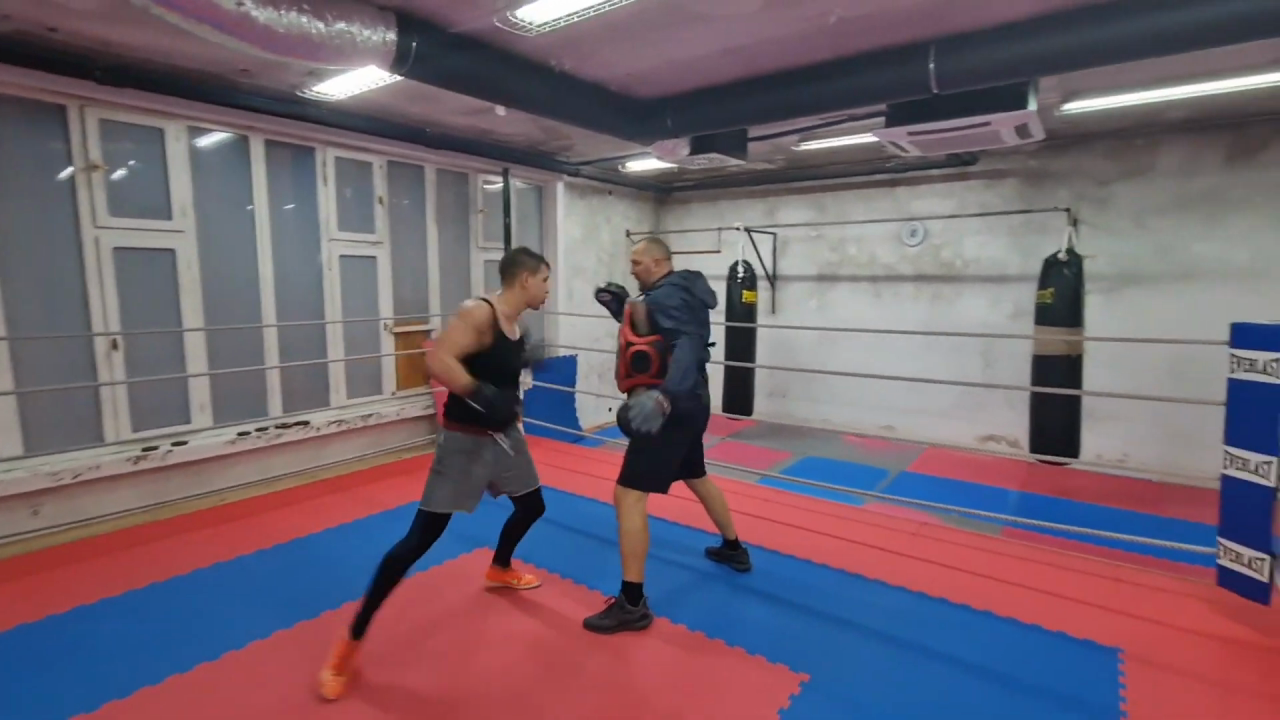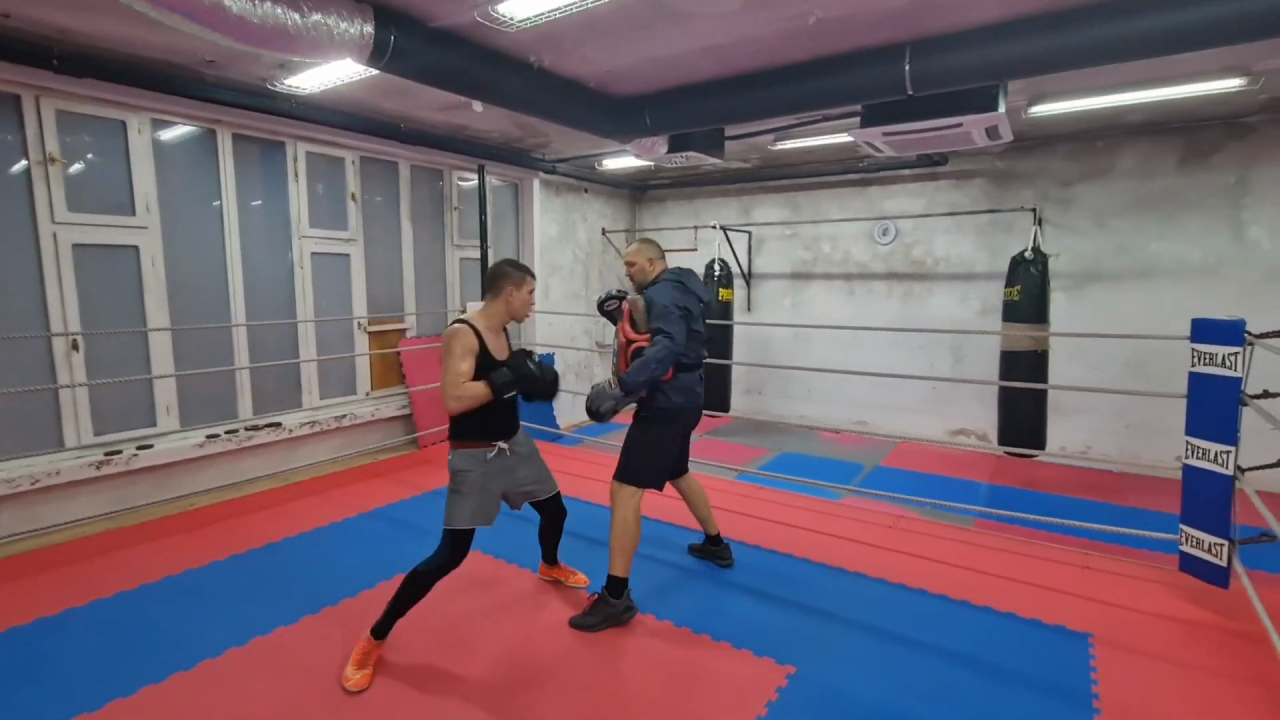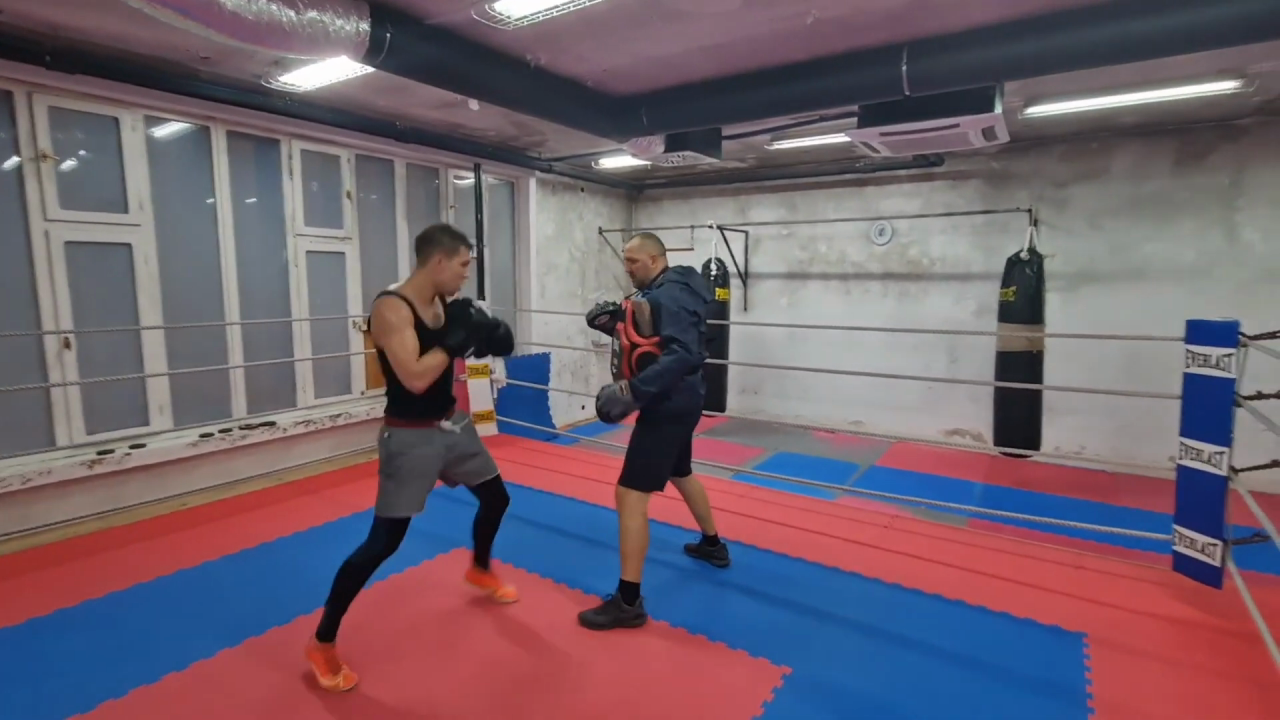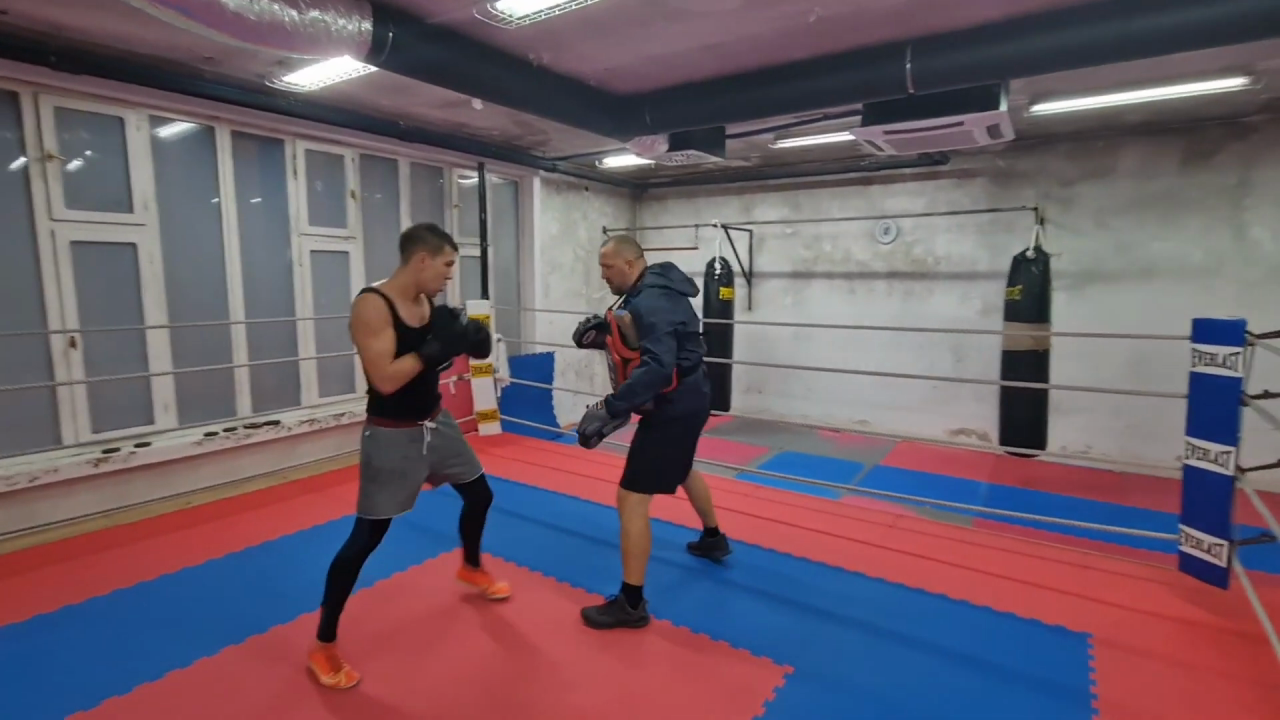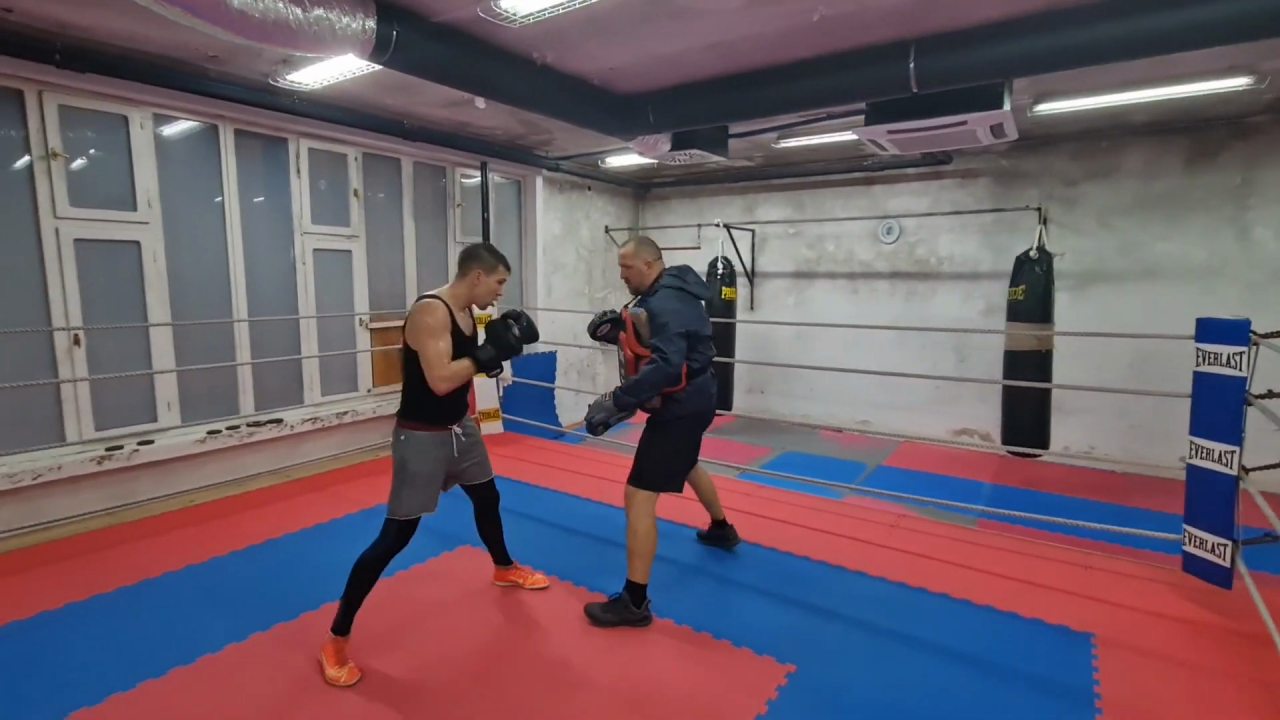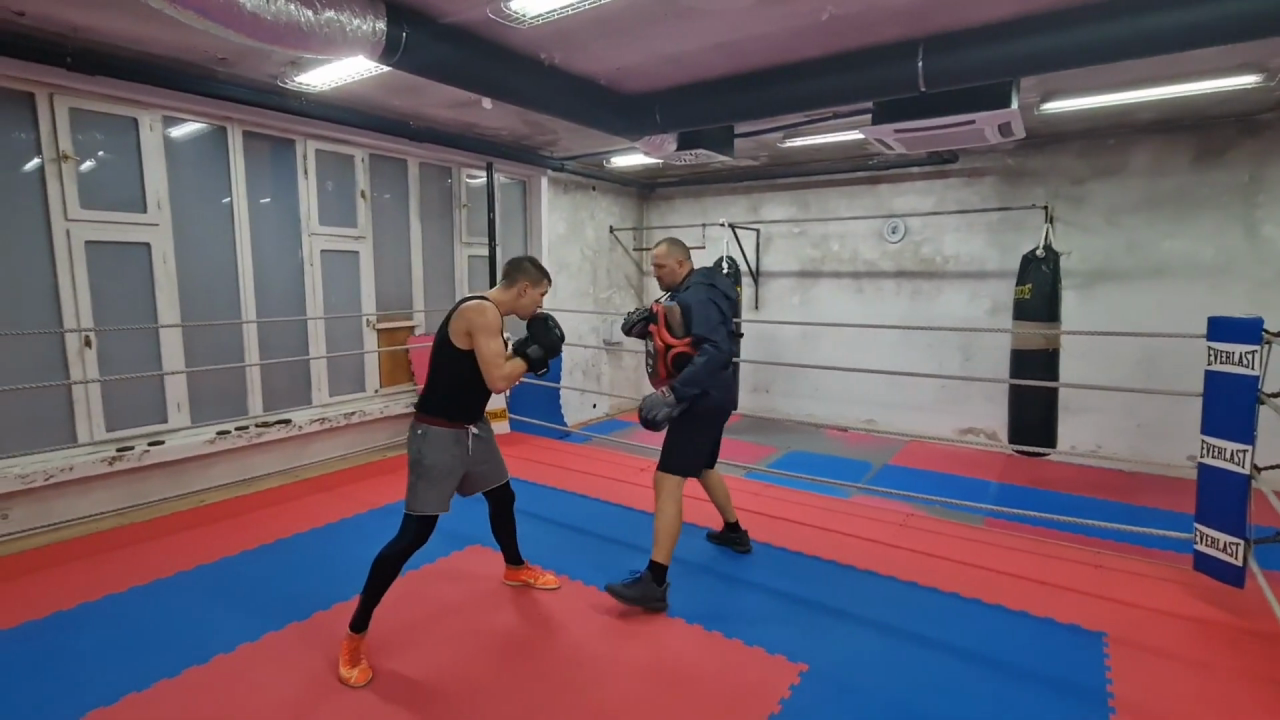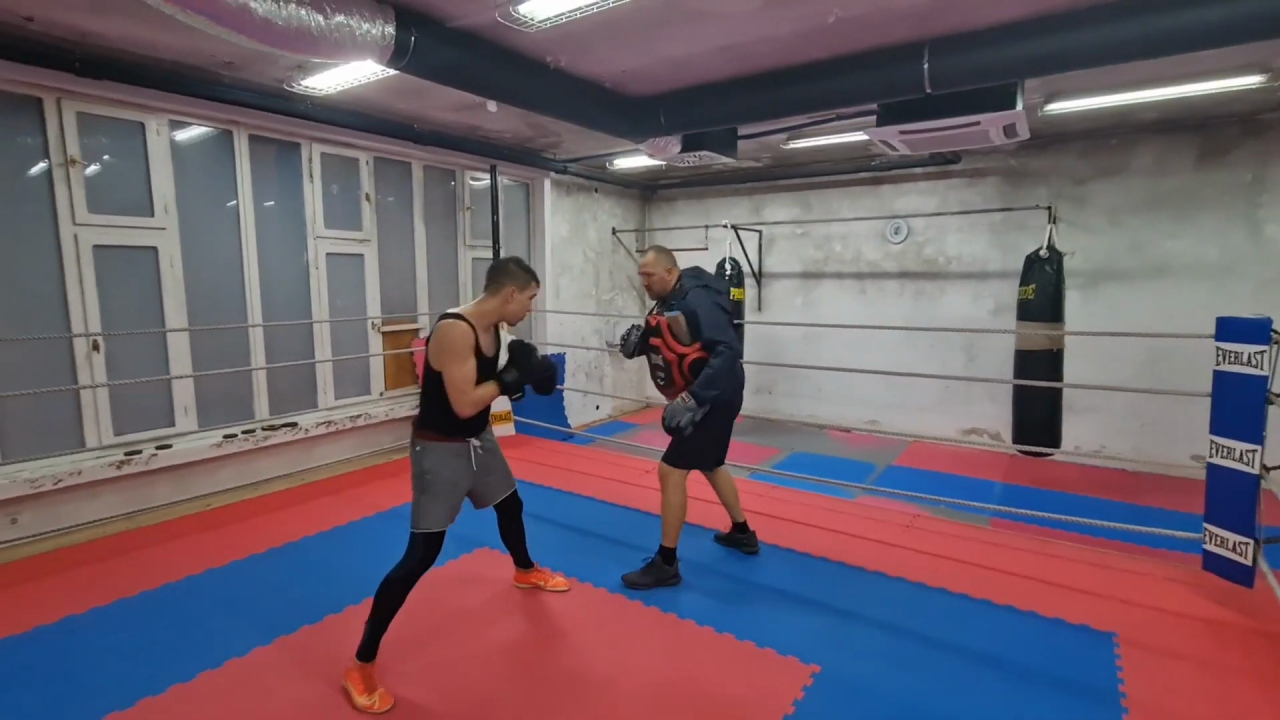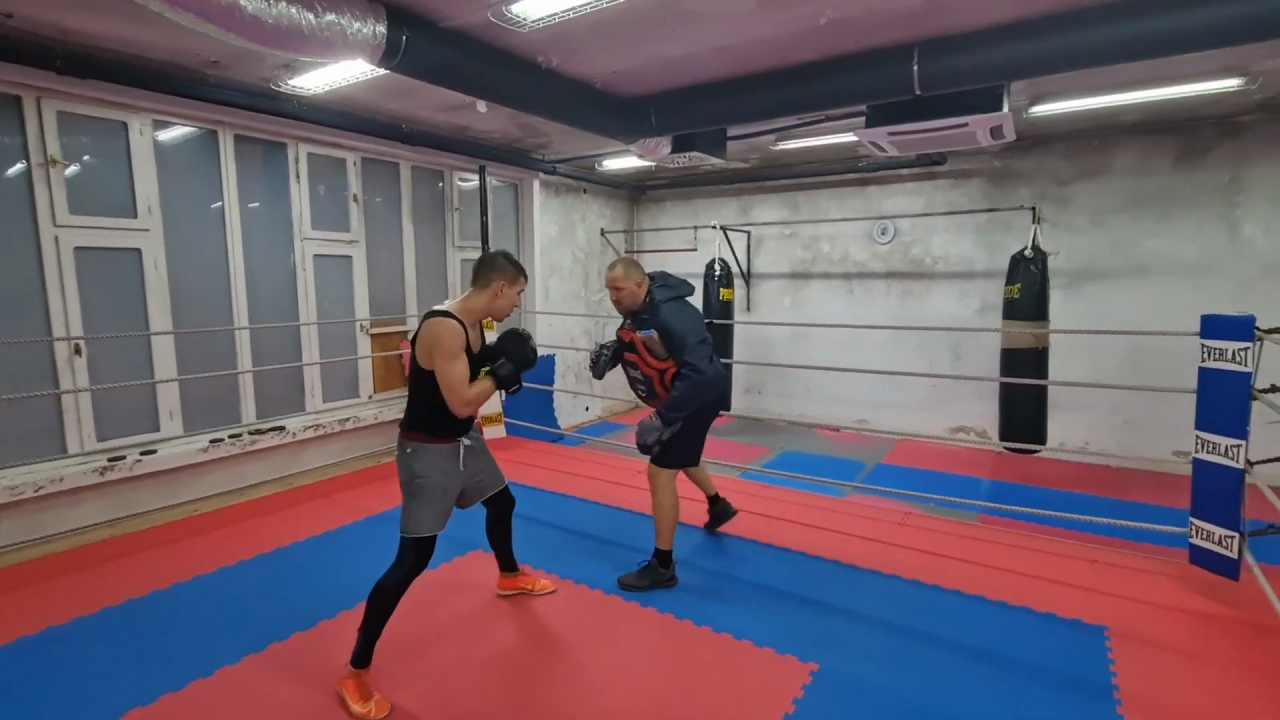
dt=0.3s
person 1, frame 1
left shoulder: (512, 320)
right shoulder: (479, 313)
right elbow: (436, 360)
left wrist: (513, 359)
right wrist: (480, 392)
left hip: (503, 435)
right hip: (467, 439)
left knee: (532, 505)
right knee: (419, 538)
left ankle: (500, 569)
right ankle: (352, 640)
person 1, frame 2
left shoulder: (501, 330)
right shoulder: (462, 334)
right elbow: (456, 402)
left wrist: (532, 379)
right wrist: (508, 379)
left hip: (515, 444)
right hip: (474, 455)
left knee: (554, 509)
right knee: (448, 556)
left ankle: (551, 566)
right ankle: (373, 641)
person 1, frame 3
left shoulder: (440, 301)
right shoulder: (392, 307)
right elbow: (415, 378)
left wrist: (479, 335)
right wrist: (457, 339)
left hip: (452, 423)
right hip: (411, 435)
left knee: (496, 496)
right knee: (384, 541)
left ankle: (480, 570)
right ankle: (322, 644)
person 1, frame 4
left shoulder: (427, 301)
right shoulder: (371, 305)
right elbow: (386, 381)
left wrist: (462, 340)
right wrist: (434, 345)
left hip: (435, 421)
right hip: (393, 433)
left knee: (479, 493)
right knee: (367, 536)
left ankle: (472, 569)
right ankle: (323, 646)
person 1, frame 5
left shoulder: (465, 311)
right shoulder: (430, 310)
left elbow: (469, 364)
right elbow: (440, 381)
left wrist: (502, 341)
right wrist: (487, 352)
left hip: (459, 427)
right hip: (422, 436)
left knee: (488, 496)
right knee: (395, 536)
left ankle: (505, 568)
right ankle: (336, 639)
person 1, frame 6
left shoulder: (492, 314)
right shoulder: (479, 312)
left elbow: (497, 372)
right elbow: (497, 379)
left wrist: (535, 348)
right wrist: (535, 350)
left hip: (473, 428)
right hip: (438, 433)
left knee: (502, 496)
right knee: (414, 534)
left ankle: (516, 568)
right ankle: (355, 634)
person 1, frame 7
left shoulder: (491, 327)
right shoulder: (454, 330)
right elbow: (465, 402)
left wrist: (527, 370)
right wrist: (513, 376)
left hip: (477, 440)
right hip: (439, 449)
left knee: (510, 504)
right knee: (422, 555)
left ankle: (526, 571)
right ankle: (361, 664)
person 1, frame 8
left shoulder: (470, 322)
right shoulder: (443, 328)
right elbow: (462, 403)
left wrist: (500, 361)
right wrist: (506, 367)
left hip: (464, 441)
right hip: (427, 449)
left knee: (502, 501)
right knee: (413, 559)
left ankle: (510, 576)
right ankle: (356, 671)
person 2, frame 1
left shoulder: (667, 299)
right shoulder: (667, 295)
left elbow: (685, 350)
right elbow: (642, 319)
left wrist: (659, 401)
right wrist: (621, 304)
left hip: (674, 409)
right hip: (690, 405)
left knee: (628, 495)
right knee: (695, 477)
left ankle: (632, 604)
right ankle: (734, 549)
person 2, frame 2
left shoulder: (663, 295)
right shoulder: (673, 291)
left elbow: (668, 350)
left wrist: (620, 385)
right wrist: (625, 317)
left hip: (666, 404)
right hip: (679, 400)
left knee: (625, 491)
right knee: (678, 474)
left ankle: (615, 597)
right ankle: (716, 545)
person 2, frame 3
left shoulder: (669, 296)
right shoulder: (661, 293)
left elbow: (682, 354)
right elbow: (649, 340)
left wrist: (632, 390)
right wrist: (616, 323)
left hip: (667, 407)
right hip: (676, 402)
left knee: (629, 495)
right knee: (680, 474)
left ankle: (628, 601)
right ankle: (712, 545)
person 2, frame 4
left shoulder: (650, 303)
right shoulder: (654, 291)
left elbow: (657, 366)
left wrist: (610, 409)
right wrist: (606, 334)
left hip: (673, 408)
right hip: (687, 400)
left knee: (632, 498)
right knee: (683, 469)
left ankle: (631, 603)
right ankle: (713, 537)
person 2, frame 5
left shoulder: (666, 304)
right shoulder: (668, 293)
left elbow: (665, 365)
left wrist: (616, 401)
right wrist: (618, 329)
left hip: (679, 407)
right hip: (692, 400)
left knee: (639, 496)
right knee: (685, 464)
left ankle: (634, 601)
right ankle: (721, 527)
person 2, frame 6
left shoulder: (699, 298)
right shoulder: (685, 295)
left elbow: (715, 353)
right elbow: (679, 342)
left wrist: (674, 395)
right wrist: (647, 328)
left hip: (704, 401)
right hip: (704, 399)
left knee: (667, 480)
right knee: (701, 466)
left ankle: (655, 582)
right ankle: (734, 533)
person 2, frame 7
left shoulder: (699, 302)
right shoulder: (670, 302)
left elbow: (727, 352)
right elbow: (671, 346)
left wrist: (693, 399)
right wrist: (642, 341)
left hip: (714, 399)
right hip: (707, 398)
left knee: (671, 471)
right knee: (710, 465)
left ankle: (666, 563)
right ankle: (742, 533)
person 2, frame 8
left shoulder: (673, 315)
right shoulder: (636, 311)
left elbow: (697, 372)
right elbow: (635, 347)
left wrist: (663, 418)
right wrist: (612, 353)
left hip: (699, 396)
right hip: (680, 395)
left knee: (661, 472)
right knee: (682, 454)
left ankle: (663, 566)
right ankle: (717, 505)
